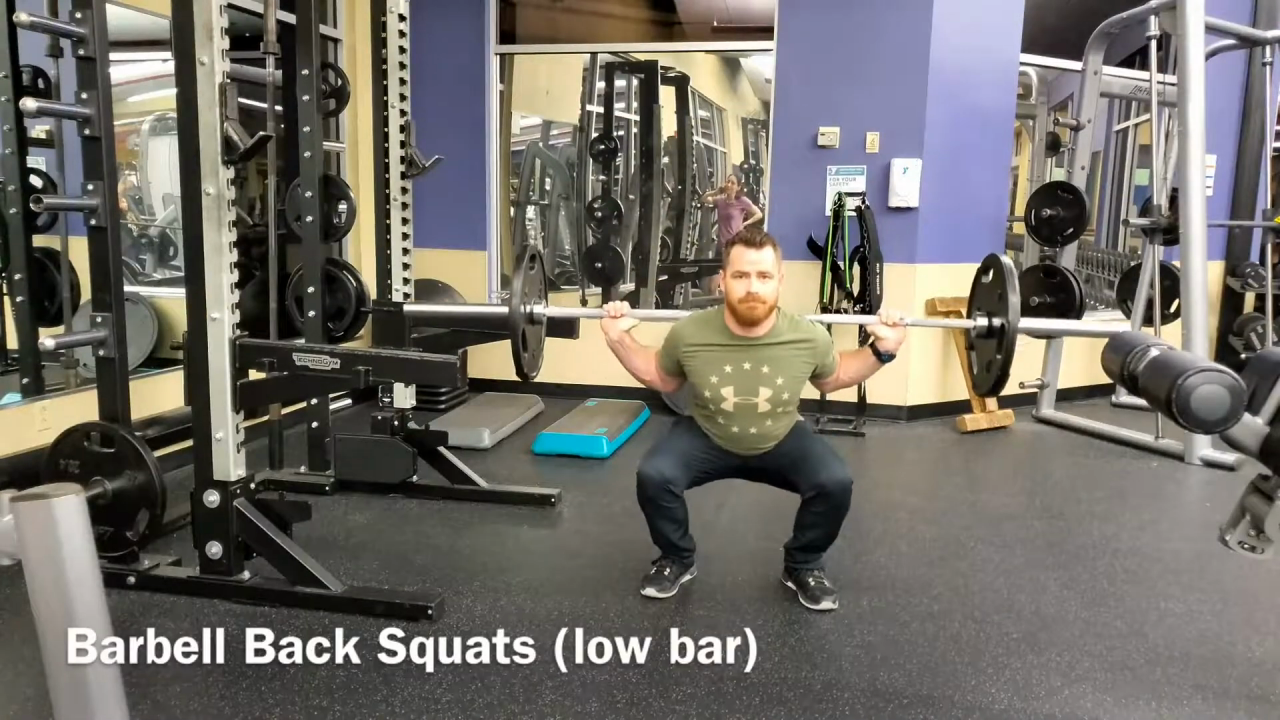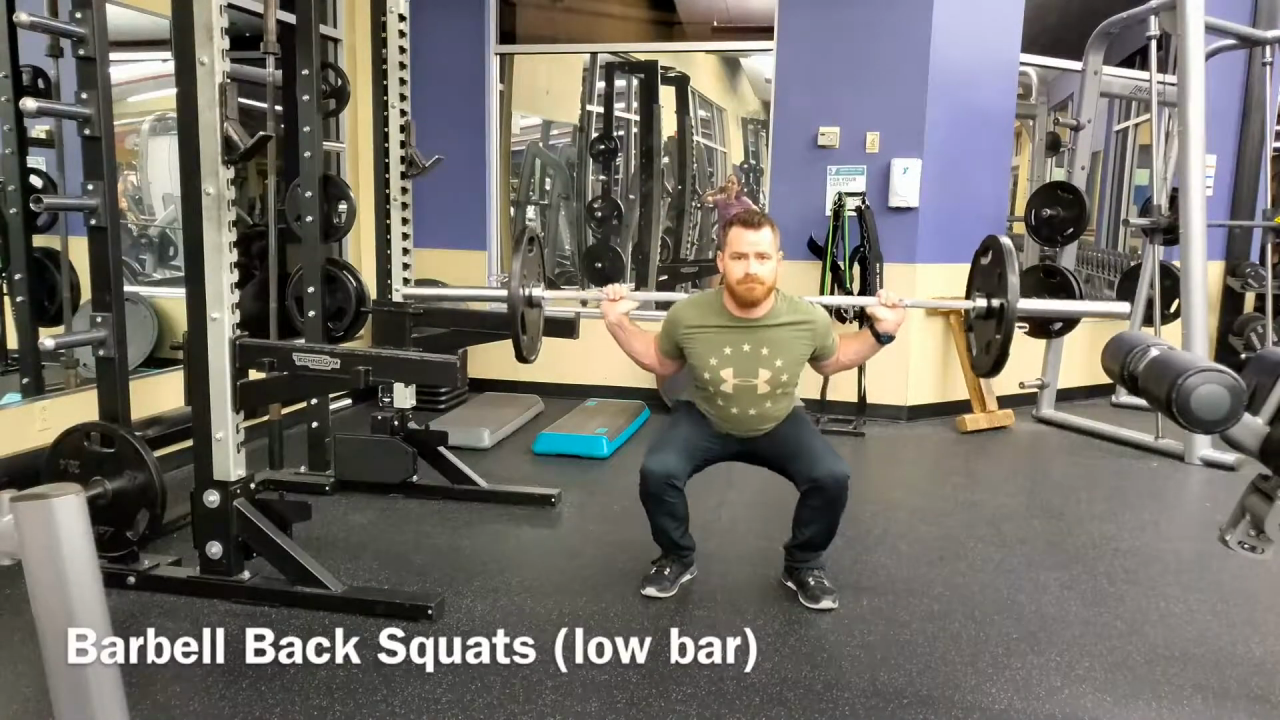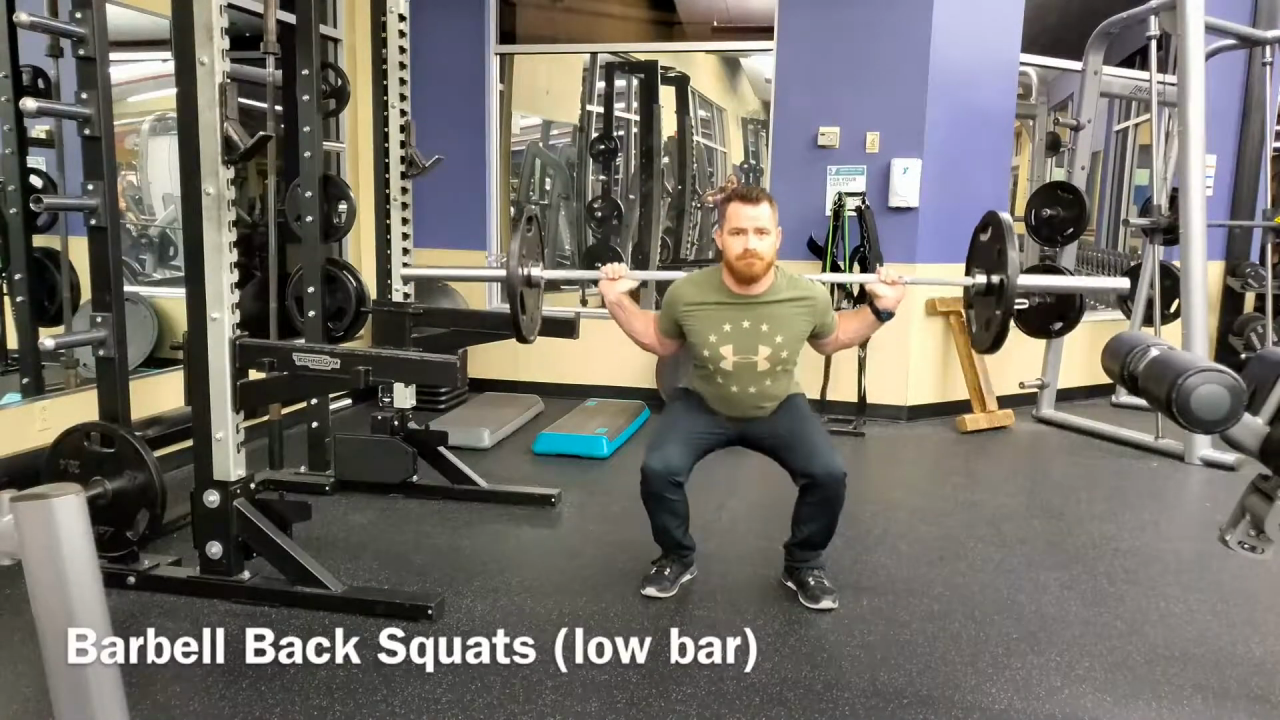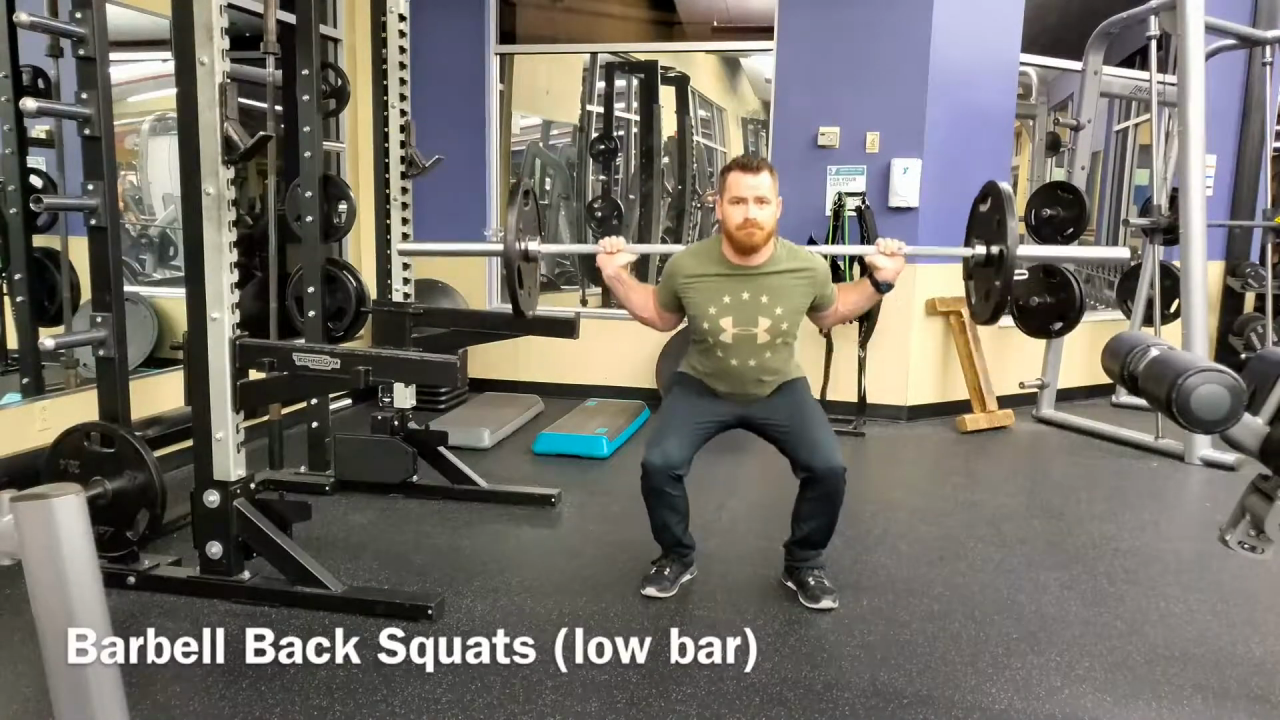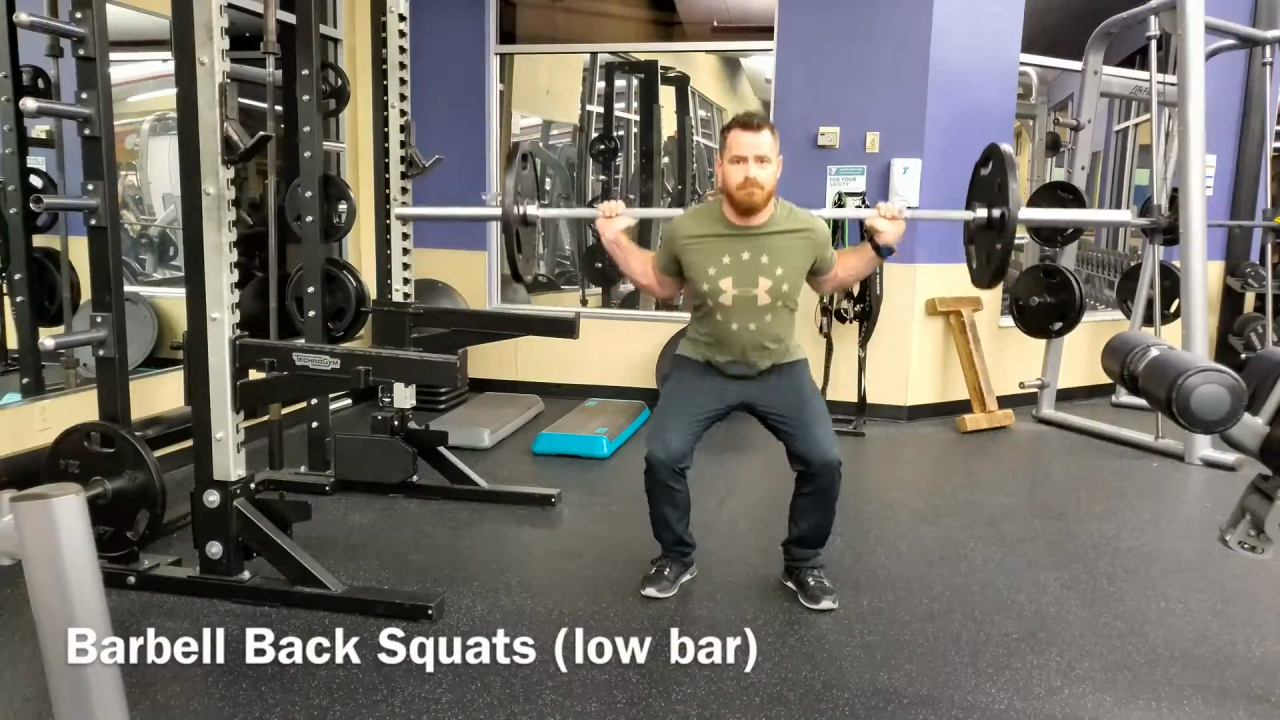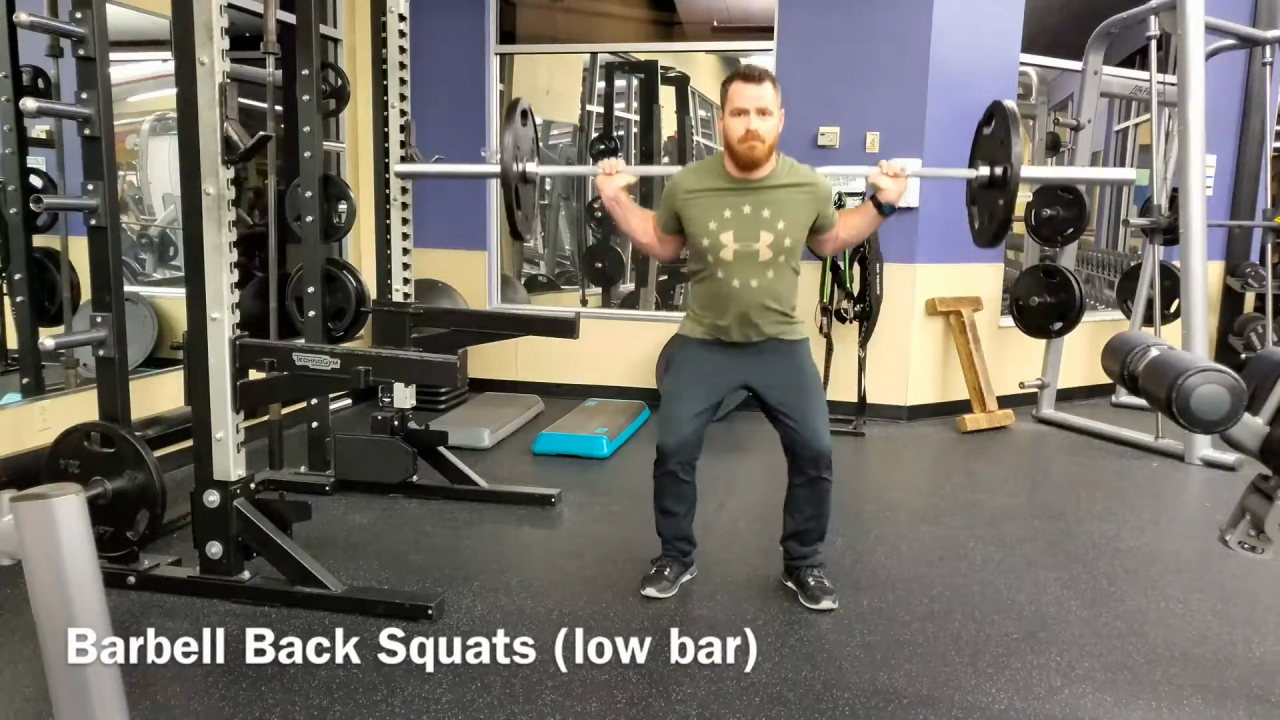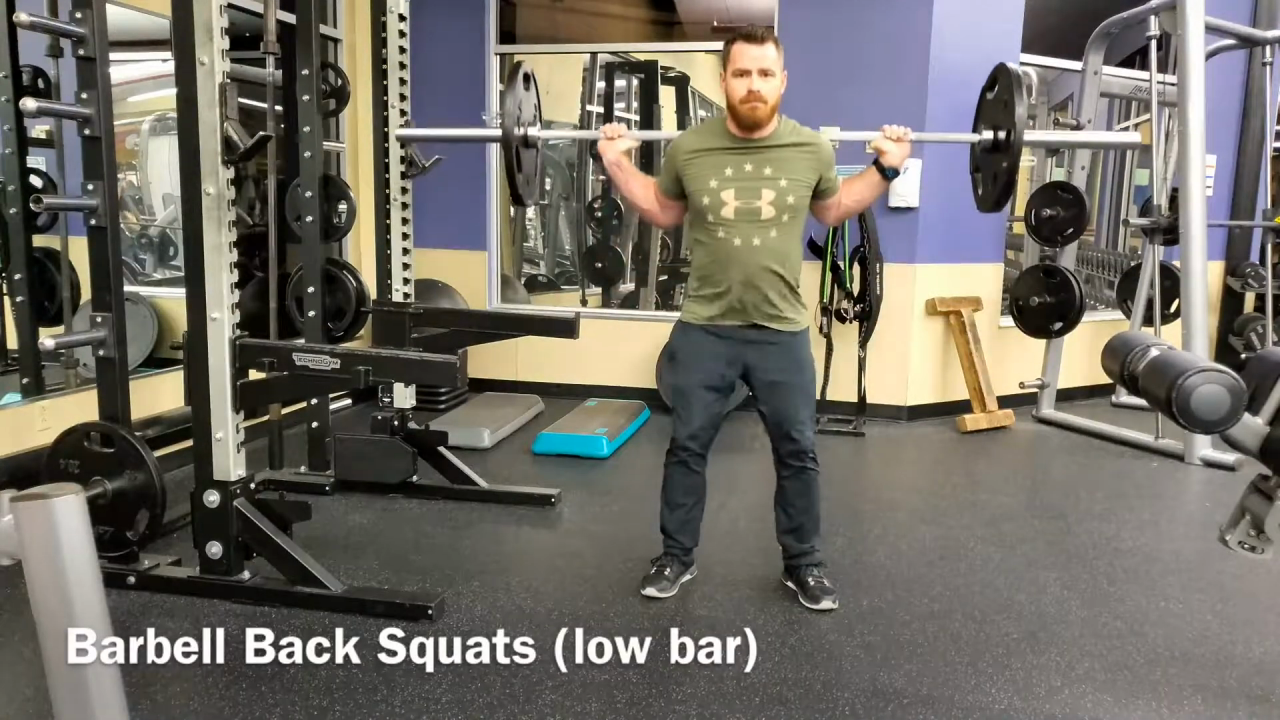
dt=0.2s
person 1, frame 1
left shoulder: (809, 338)
right shoulder: (689, 335)
left elbow: (832, 378)
right elbow: (663, 379)
left wrist: (881, 350)
right wrist: (618, 339)
left hip: (782, 440)
right hip: (705, 437)
left knee: (836, 483)
right knee: (653, 476)
left ankle: (802, 566)
right ankle: (677, 560)
person 1, frame 2
left shoulder: (808, 319)
right shoulder: (687, 316)
left elbow: (832, 360)
right elbow: (661, 362)
left wrist: (880, 332)
right wrist: (618, 322)
left hip: (779, 423)
right hip: (704, 420)
left knee: (832, 477)
right knee: (657, 472)
left ankle: (803, 566)
right ankle: (677, 559)
person 1, frame 3
left shoulder: (807, 296)
right shoulder: (687, 294)
left elbow: (830, 339)
right elbow: (662, 342)
left wrist: (880, 309)
right wrist: (617, 302)
left hip: (778, 407)
right hip: (702, 405)
left knee: (828, 474)
right knee: (658, 470)
left ankle: (803, 565)
right ankle: (677, 559)
person 1, frame 4
left shoulder: (808, 268)
right shoulder: (686, 267)
left elbow: (829, 313)
right elbow: (662, 317)
left wrist: (879, 282)
right wrist: (616, 277)
left hip: (779, 388)
right hip: (701, 387)
left knee: (828, 468)
right knee: (660, 464)
left ankle: (803, 566)
right ankle: (676, 559)
person 1, frame 5
left shoulder: (808, 230)
right shoulder: (685, 229)
left elbow: (829, 280)
right elbow: (662, 285)
left wrist: (879, 246)
right wrist: (616, 242)
left hip: (779, 367)
right hip: (702, 365)
left knee: (823, 460)
right knee: (663, 457)
left ankle: (803, 565)
right ankle: (675, 559)
person 1, frame 6
left shoulder: (810, 186)
right shoulder: (685, 186)
left elbow: (830, 240)
right elbow: (663, 246)
left wrist: (881, 205)
right wrist: (616, 200)
left hip: (781, 344)
right hip: (703, 343)
left knee: (814, 453)
right knee: (674, 449)
left ankle: (803, 564)
right ankle: (676, 558)
person 1, frame 7
left shoulder: (812, 149)
right shoulder: (687, 148)
left elbow: (832, 210)
right elbow: (663, 212)
left wrist: (885, 169)
right wrist: (617, 165)
left hip: (782, 331)
right hip: (703, 329)
left knee: (797, 451)
right knee: (687, 446)
left ankle: (802, 565)
right ankle: (677, 557)
